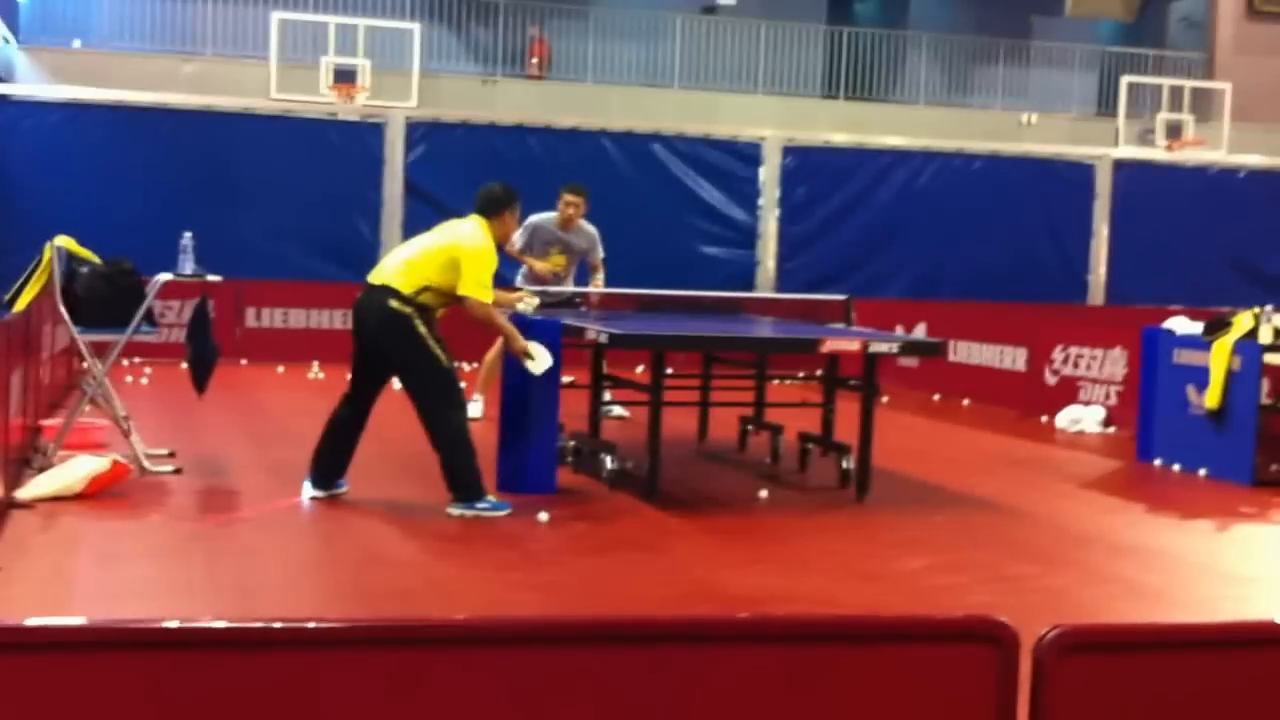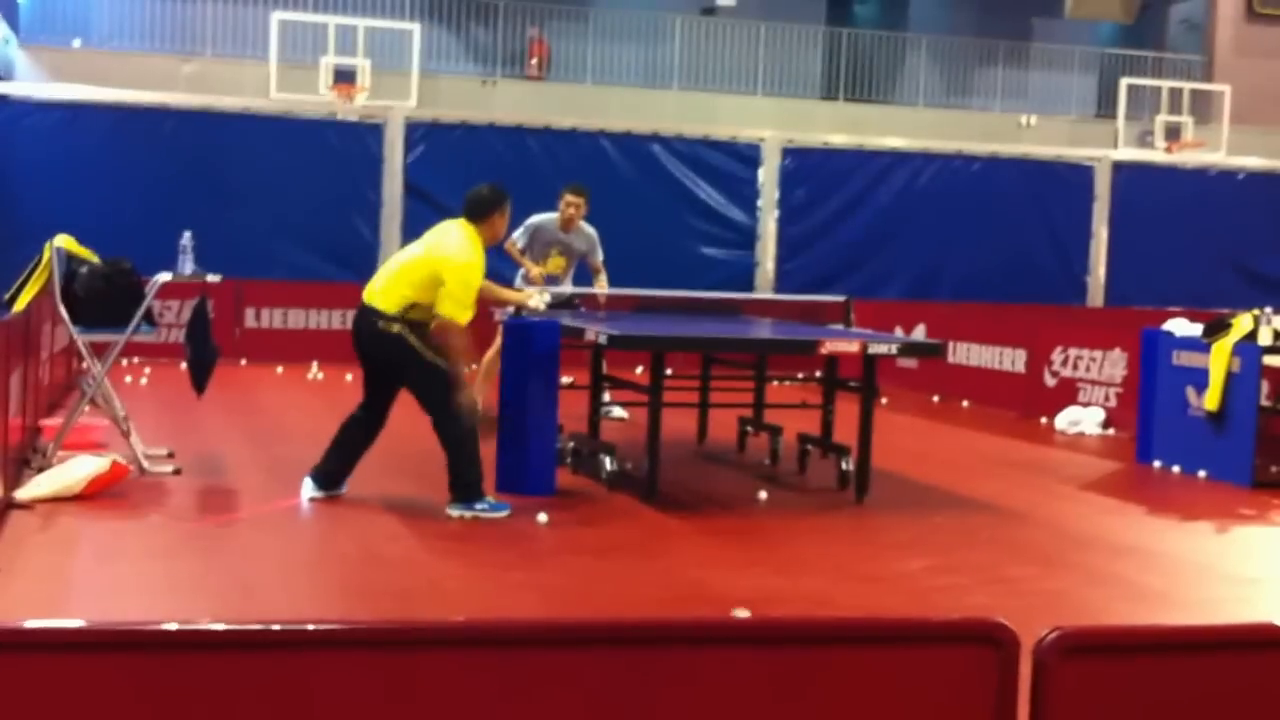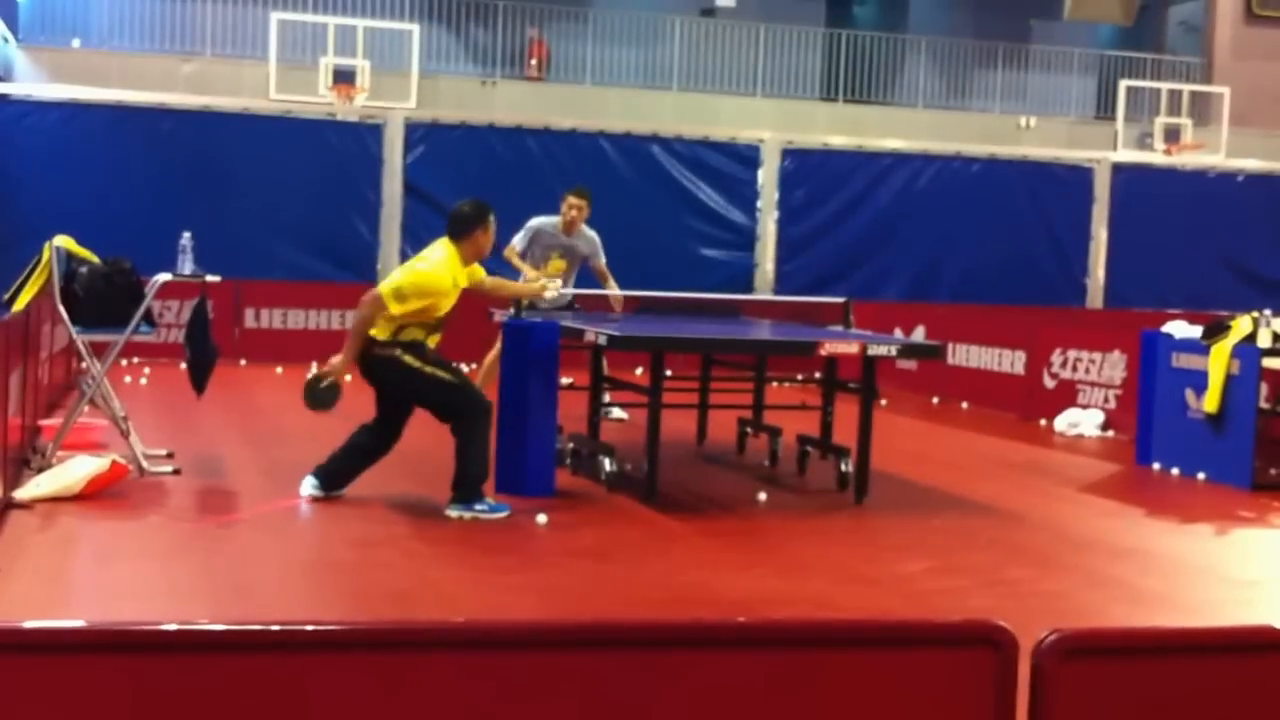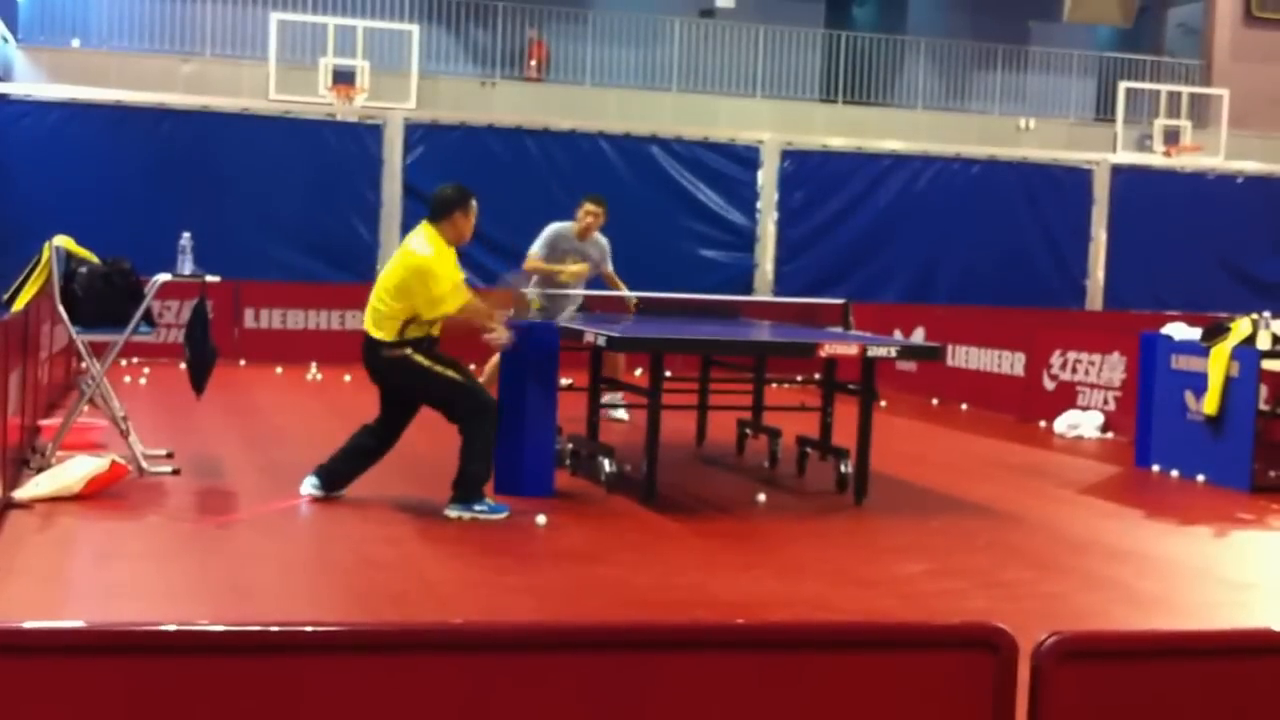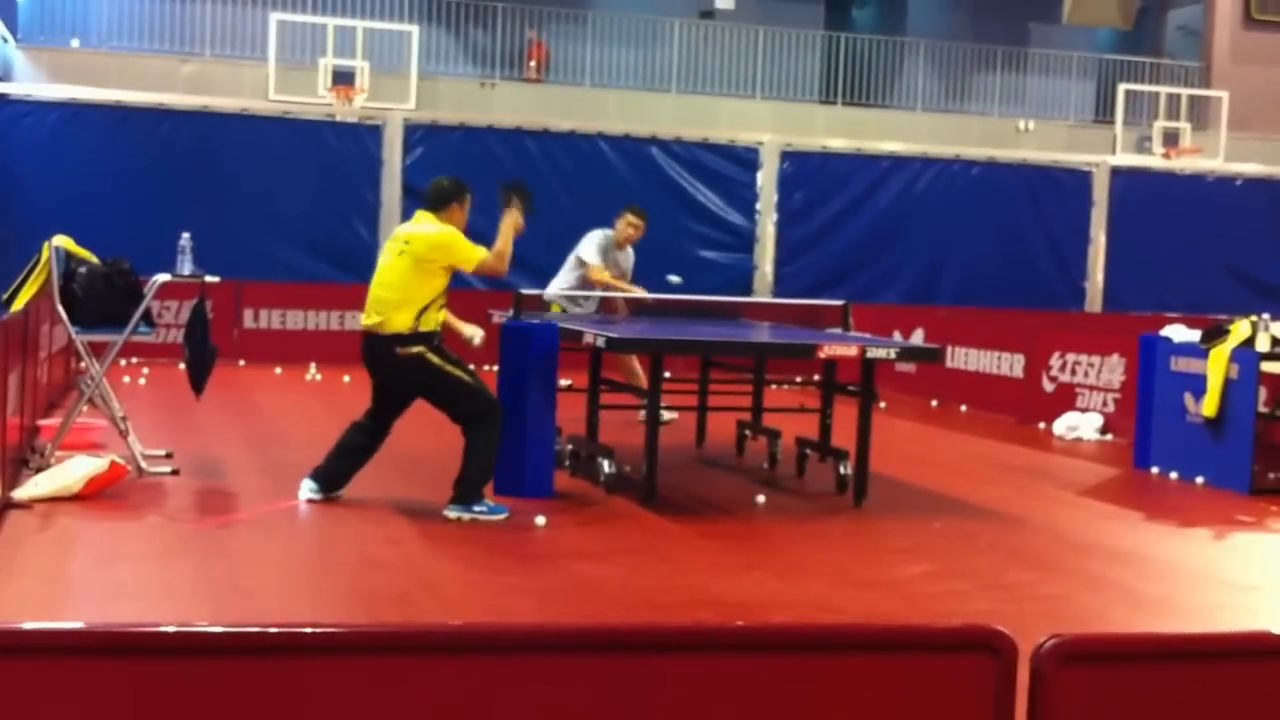
dt=0.2s
person 1, frame 1
left shoulder: (459, 228)
right shoulder: (481, 246)
right elbow: (474, 305)
left wrist: (508, 299)
right wrist: (511, 336)
left hip: (372, 302)
right hip: (398, 314)
left knee: (358, 397)
right knee: (445, 404)
left ankle: (321, 480)
right ankle: (469, 496)
person 1, frame 2
left shoulder: (451, 231)
right shoulder: (465, 258)
right elbow: (451, 328)
left wrist: (516, 297)
right wrist: (463, 386)
left hip: (372, 320)
right hip: (392, 328)
left knee: (374, 407)
right knee: (453, 407)
left ankle: (323, 480)
right ankle: (468, 498)
person 1, frame 3
left shoulder: (454, 255)
right shoulder: (436, 276)
left elbow: (487, 285)
right elbow: (371, 303)
left wrist: (532, 289)
right wrist: (347, 356)
left hip: (391, 346)
right hip: (388, 351)
left knee: (387, 425)
right knee: (474, 409)
left ankle: (324, 480)
right ankle: (468, 499)
person 1, frame 4
left shoulder: (436, 245)
right shoulder: (427, 258)
left elbow: (458, 297)
right elbow: (457, 312)
left wrist: (491, 324)
right wrist: (492, 318)
left hip: (398, 346)
right hip: (397, 352)
left knee: (391, 422)
right knee: (480, 410)
left ankle: (323, 480)
right ankle: (467, 500)
person 1, frame 5
left shoulder: (405, 233)
right shoulder: (440, 236)
right elbow: (497, 266)
left wrist: (457, 323)
right wrist: (509, 225)
left hip: (381, 345)
right hip: (409, 349)
left knee: (379, 417)
right knee: (485, 411)
left ankle: (321, 482)
right ankle: (467, 500)
person 2, frame 1
left shoulder: (589, 234)
right shoulder: (537, 223)
left elbow: (597, 267)
right elbow: (511, 248)
left wrist: (597, 281)
right wrist: (534, 263)
left hip: (563, 296)
right hip: (530, 292)
right knee: (504, 342)
left ankle: (605, 400)
right ankle: (477, 398)
person 2, frame 2
left shoulder: (588, 236)
right shoulder: (537, 224)
left elbow: (598, 270)
right elbow: (510, 246)
left wrist: (601, 283)
right wrist: (529, 266)
left hip: (561, 297)
right knee: (502, 342)
left ankle: (605, 401)
right ankle: (476, 399)
person 2, frame 3
left shoulder: (590, 240)
right shoulder: (538, 226)
left elbow: (602, 273)
right elbow: (509, 252)
left wrist: (612, 288)
right wrist: (526, 270)
left hip: (563, 303)
right hip: (529, 299)
right knee: (502, 348)
left ankle: (604, 403)
person 2, frame 4
left shoulder: (601, 245)
right shoulder: (555, 231)
left elbow: (609, 275)
right elbow: (529, 265)
left wrist: (627, 294)
right wrist: (566, 269)
left hip: (573, 308)
right hip: (540, 305)
left ankle: (612, 400)
person 2, frame 5
left shoulder: (628, 255)
right shoulder: (598, 238)
left elbow: (619, 291)
right elbow: (595, 276)
right wrist: (634, 291)
left hip: (588, 308)
right hip: (561, 301)
